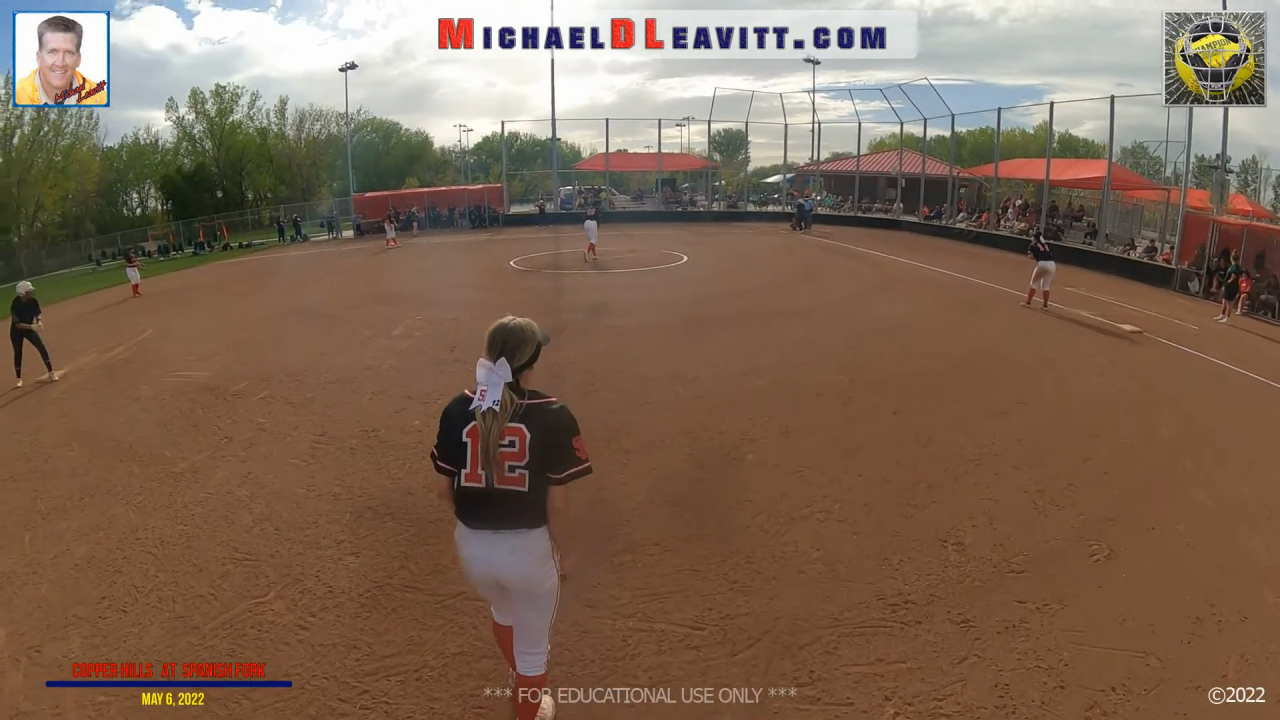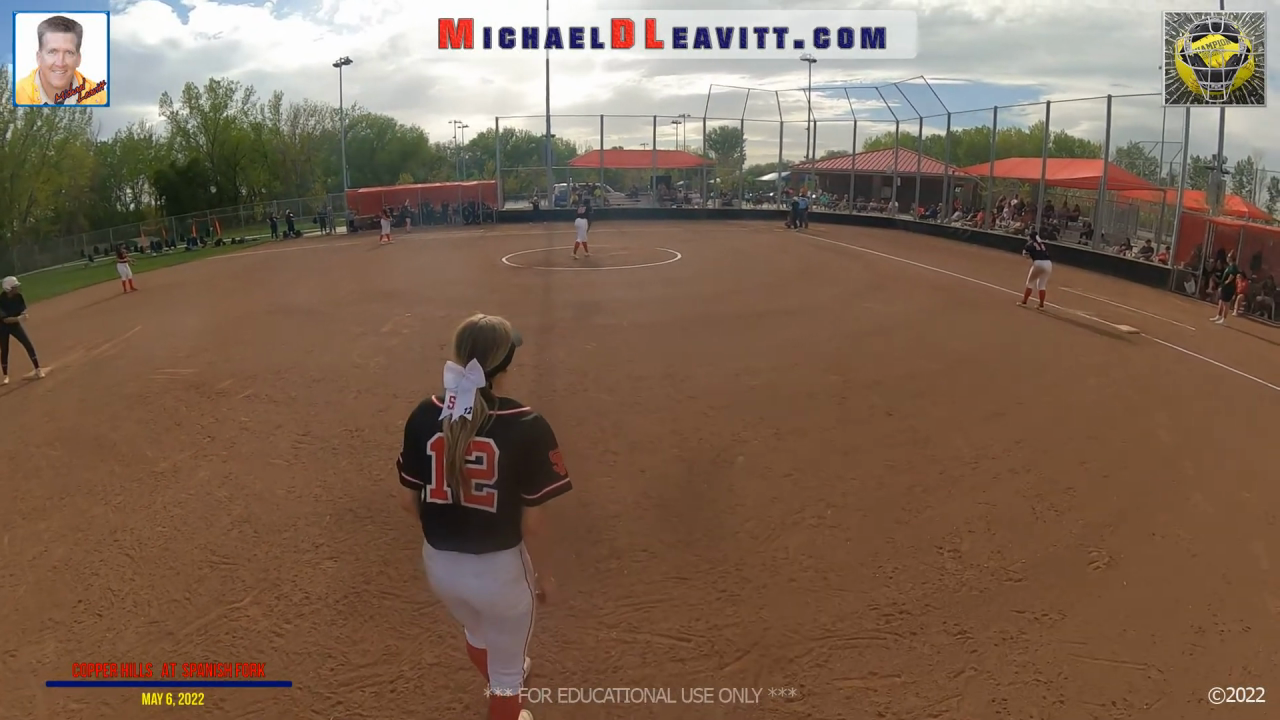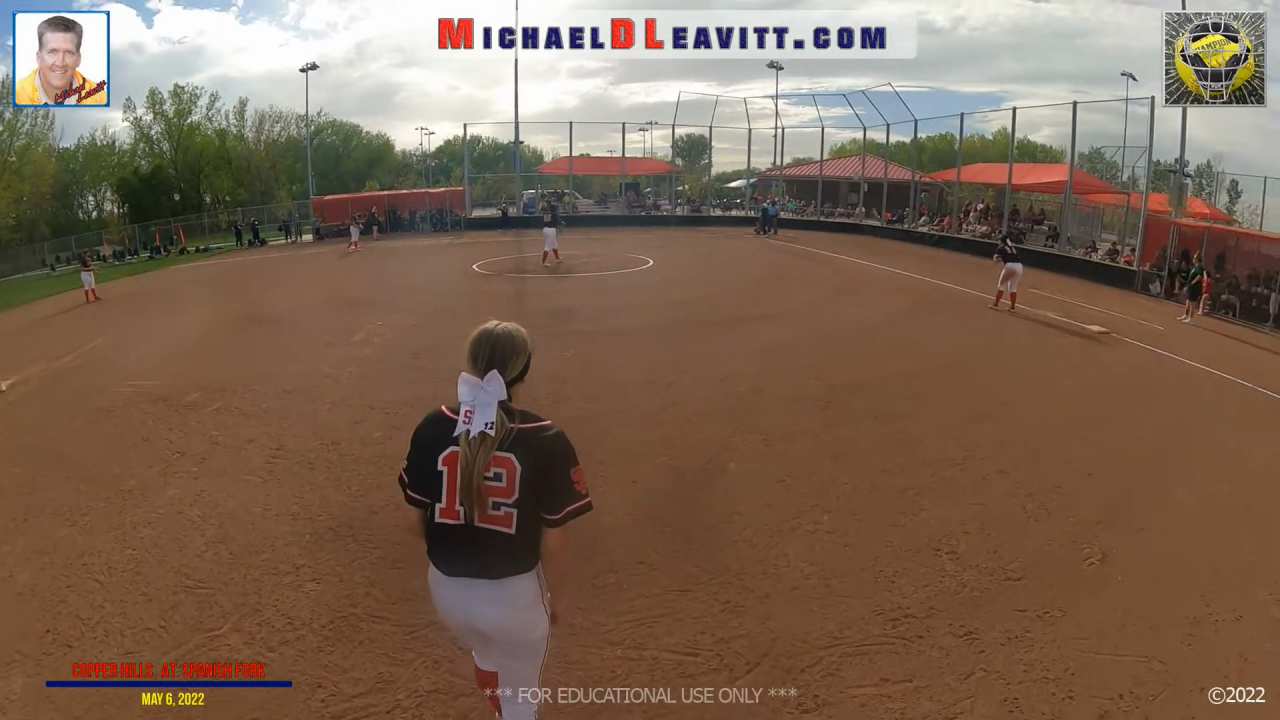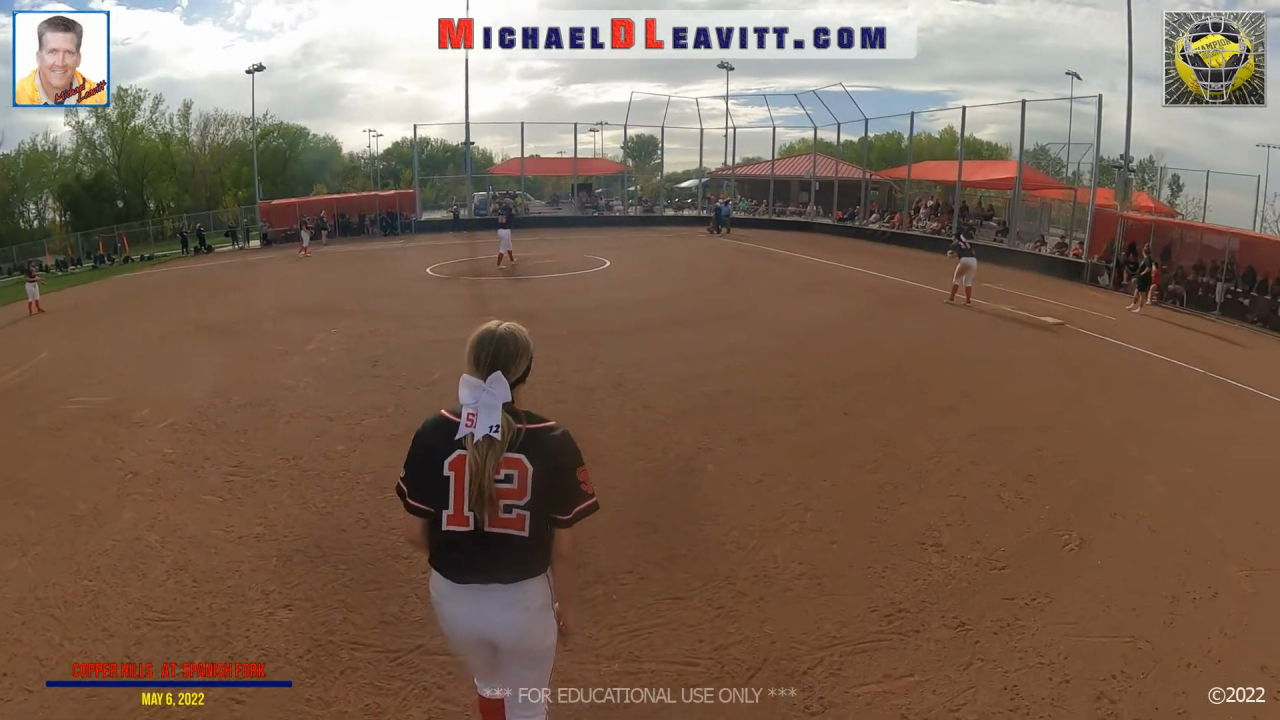
dt=0.3s
person 1, frame 1
left shoulder: (458, 410)
right shoulder: (552, 416)
left elbow: (445, 489)
right elbow: (556, 504)
right wrist: (561, 551)
left hip: (471, 546)
right hip: (529, 548)
left knee: (503, 612)
right knee: (533, 648)
left ankle: (518, 669)
person 1, frame 2
left shoulder: (424, 416)
right shoulder: (527, 427)
left elbow: (409, 502)
right elbow: (532, 522)
right wrist: (541, 573)
left hip: (440, 564)
right hip: (501, 569)
left knee: (477, 633)
right knee: (507, 670)
left ankle: (501, 684)
person 1, frame 3
left shoulder: (433, 429)
right shoulder: (547, 442)
left elbow: (415, 519)
right elbow: (552, 544)
right wrist: (556, 595)
left hip: (448, 588)
right hip: (514, 593)
left knee: (486, 656)
person 1, frame 4
left shoulder: (433, 434)
left elbow: (415, 534)
right elbow: (562, 548)
right wrist: (565, 605)
left hip: (453, 599)
right hip: (524, 601)
left knee: (489, 683)
